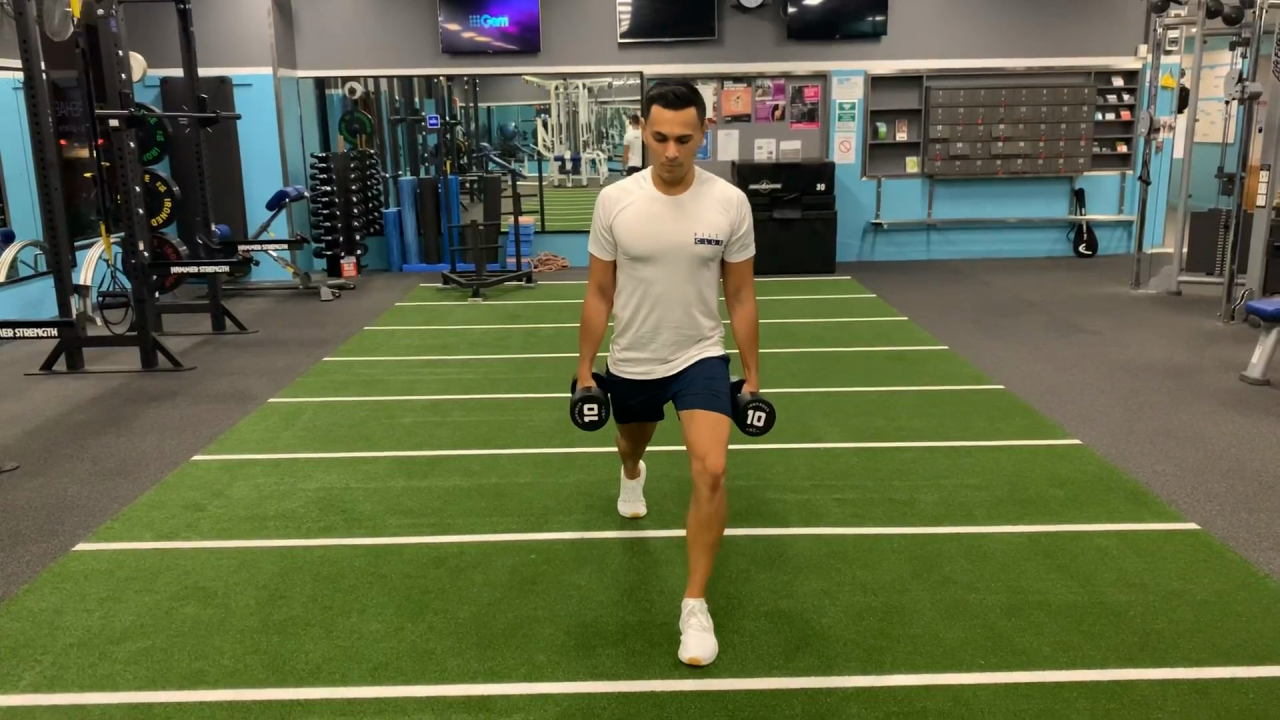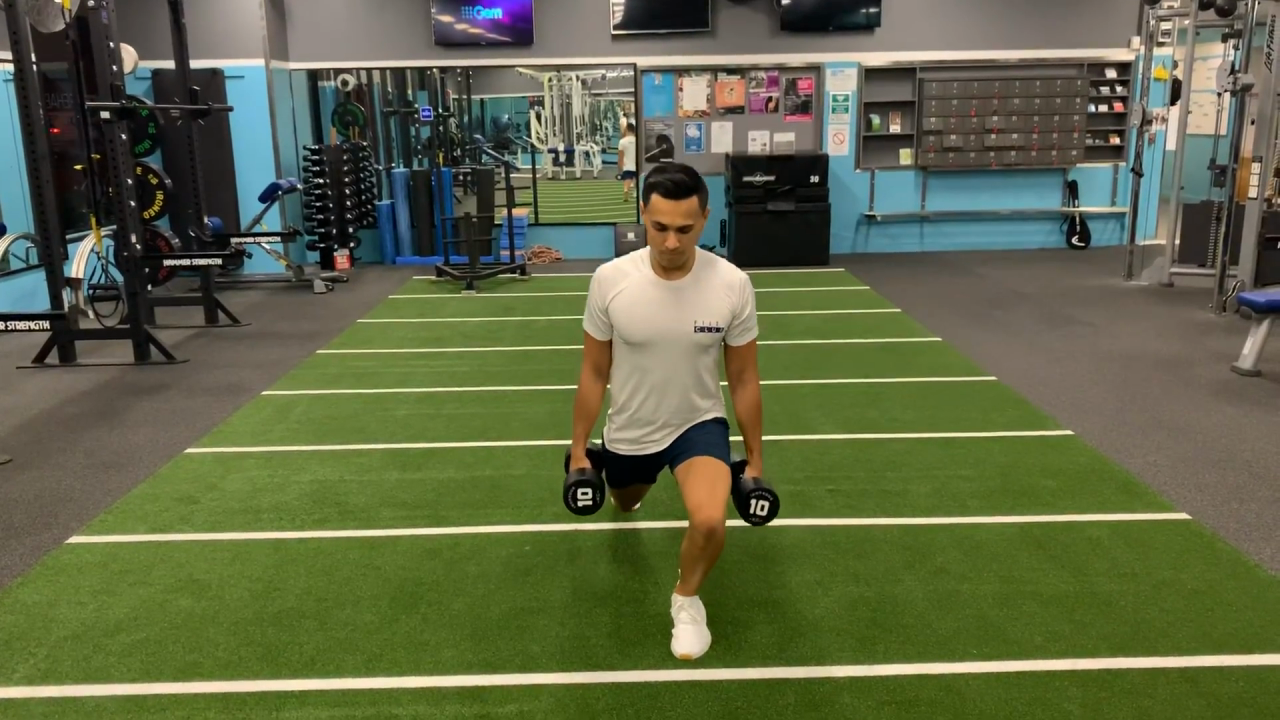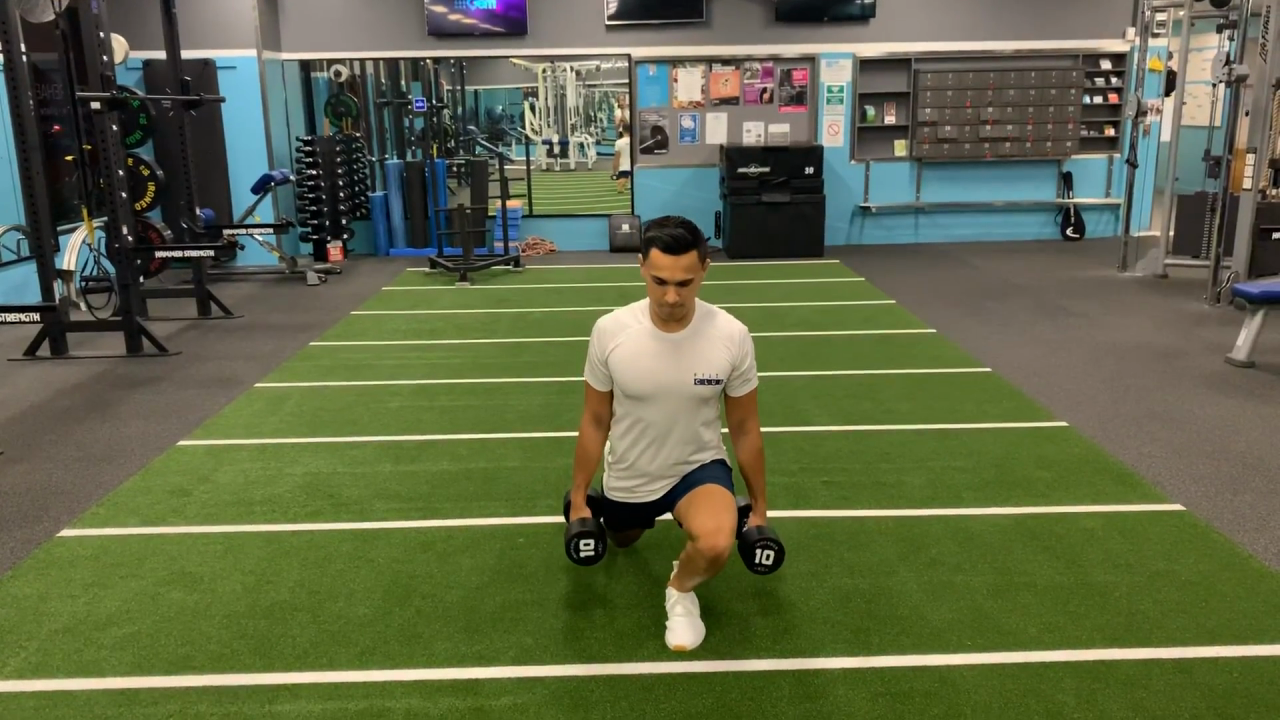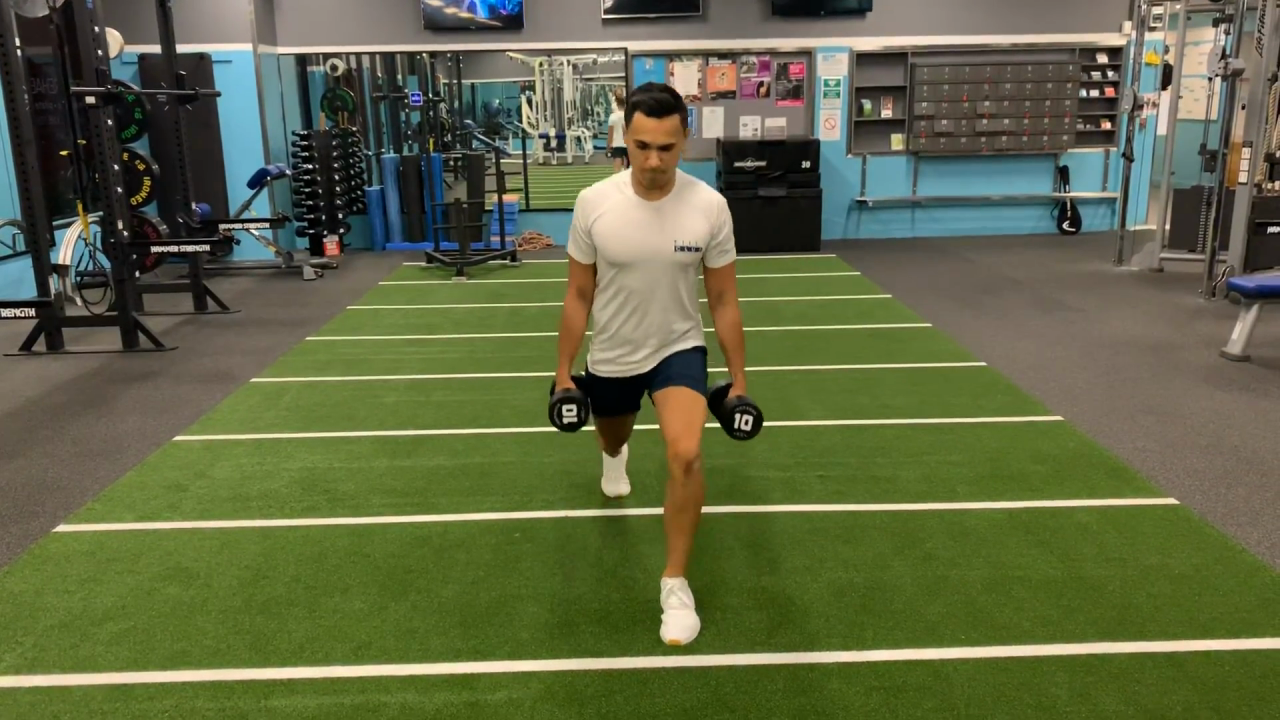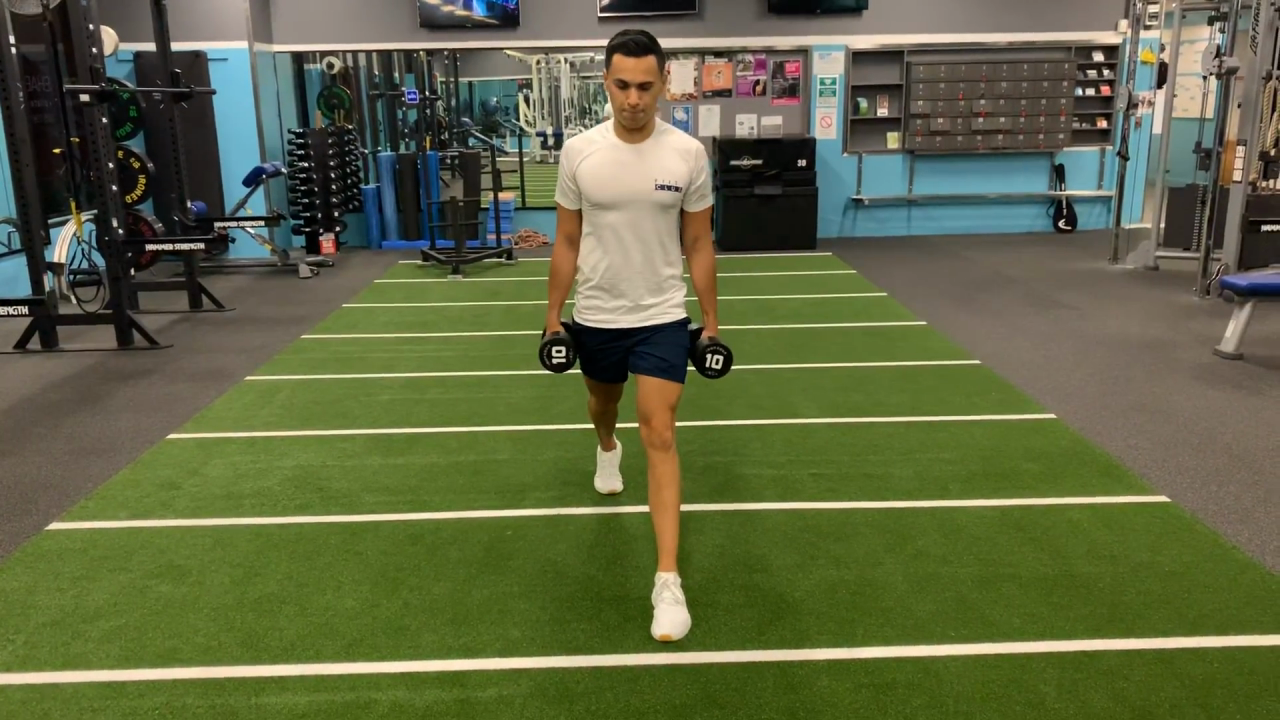
dt=1s
person 1, frame 1
left shoulder: (729, 202)
right shoulder: (615, 200)
left elbow: (741, 297)
right elbow: (599, 294)
left wrist: (752, 375)
right wrist: (584, 369)
left hip: (701, 357)
right hip: (631, 363)
left knee: (710, 472)
right knee: (633, 441)
left ankle: (695, 604)
right ankle: (632, 474)
person 1, frame 2
left shoulder: (732, 284)
right shoulder: (610, 280)
left elbow: (744, 380)
right elbow: (595, 372)
left wrist: (755, 458)
right wrist: (578, 448)
left hip: (699, 423)
right hip: (629, 430)
left knee: (710, 521)
right knee: (626, 502)
left ankle: (687, 596)
right ankle: (632, 483)
person 1, frame 3
left shoulder: (732, 336)
right shoulder: (610, 331)
left elbow: (745, 428)
right elbow: (595, 421)
left wrist: (759, 506)
right wrist: (578, 498)
left hip: (699, 466)
right hip: (628, 477)
left knee: (716, 544)
right knee: (622, 541)
left ankle: (681, 589)
right ankle: (645, 515)
person 1, frame 4
left shoulder: (709, 206)
right shoulder: (594, 203)
left elbow: (724, 300)
right elbow: (579, 295)
left wrist: (738, 377)
right wrist: (563, 370)
left hip: (679, 349)
right hip: (611, 358)
left knee: (684, 454)
right knee: (612, 437)
left ankle: (674, 582)
right ankle: (614, 455)
person 1, frame 5
left shoulder: (687, 152)
right shoulder: (579, 151)
left elbow: (699, 246)
right elbow: (567, 243)
left wrist: (711, 321)
right wrist: (553, 314)
left hip: (662, 317)
right hip: (596, 316)
left knee: (659, 436)
right knee: (603, 402)
left ankle: (668, 580)
right ankle: (606, 448)
